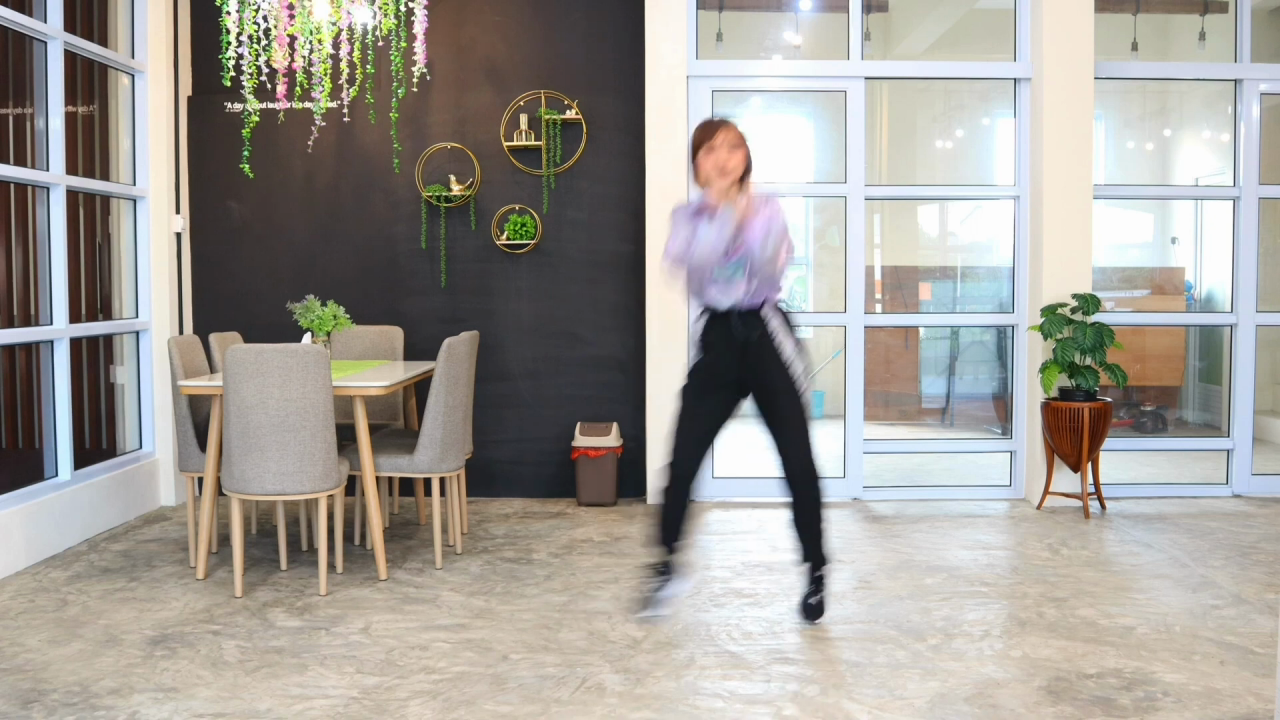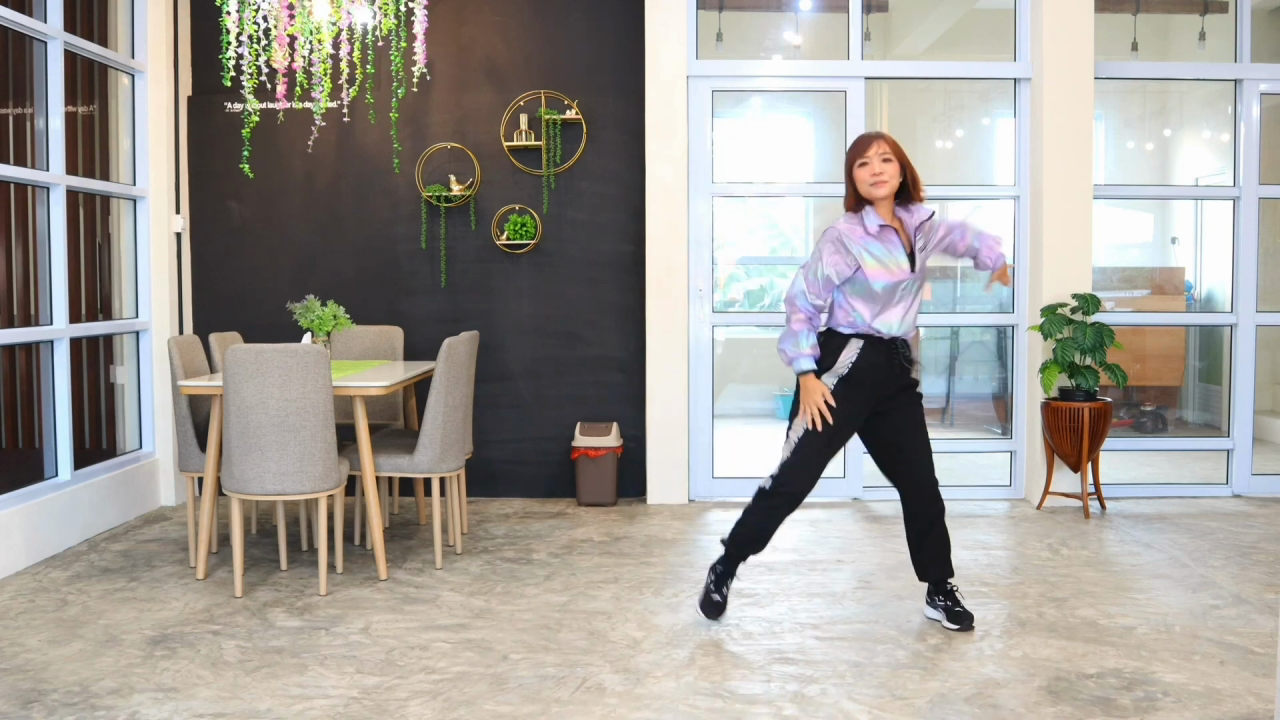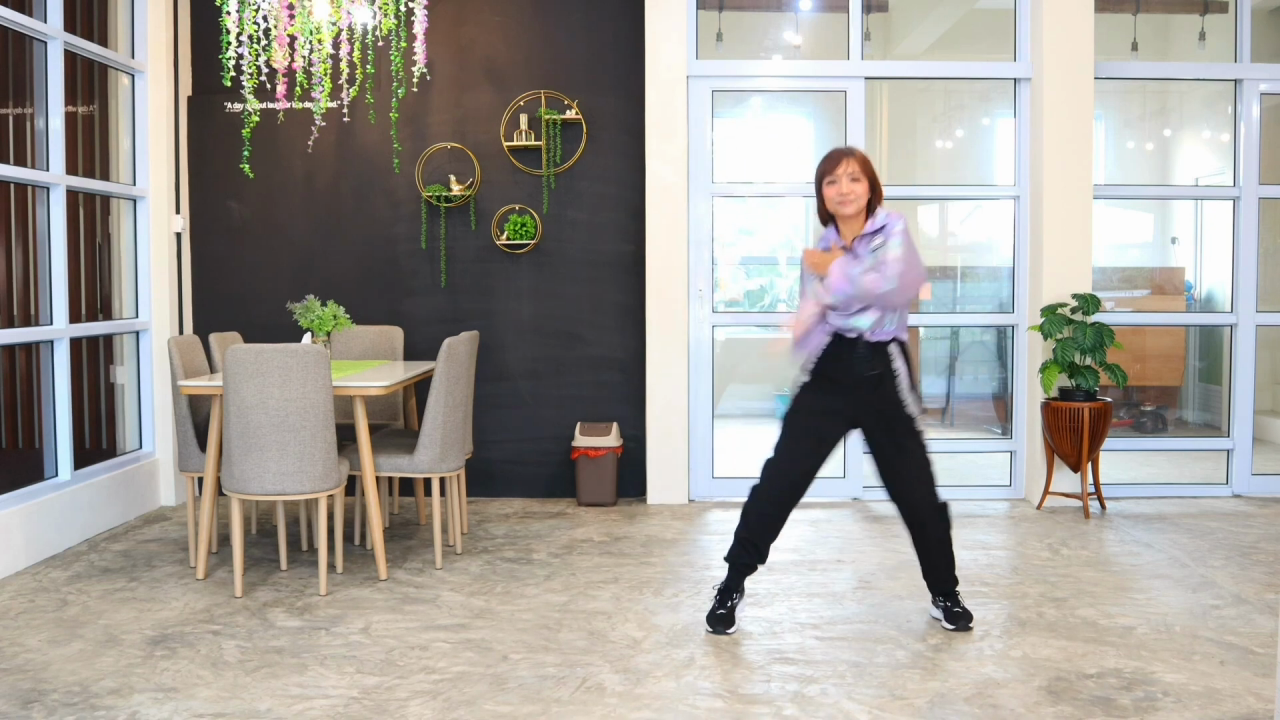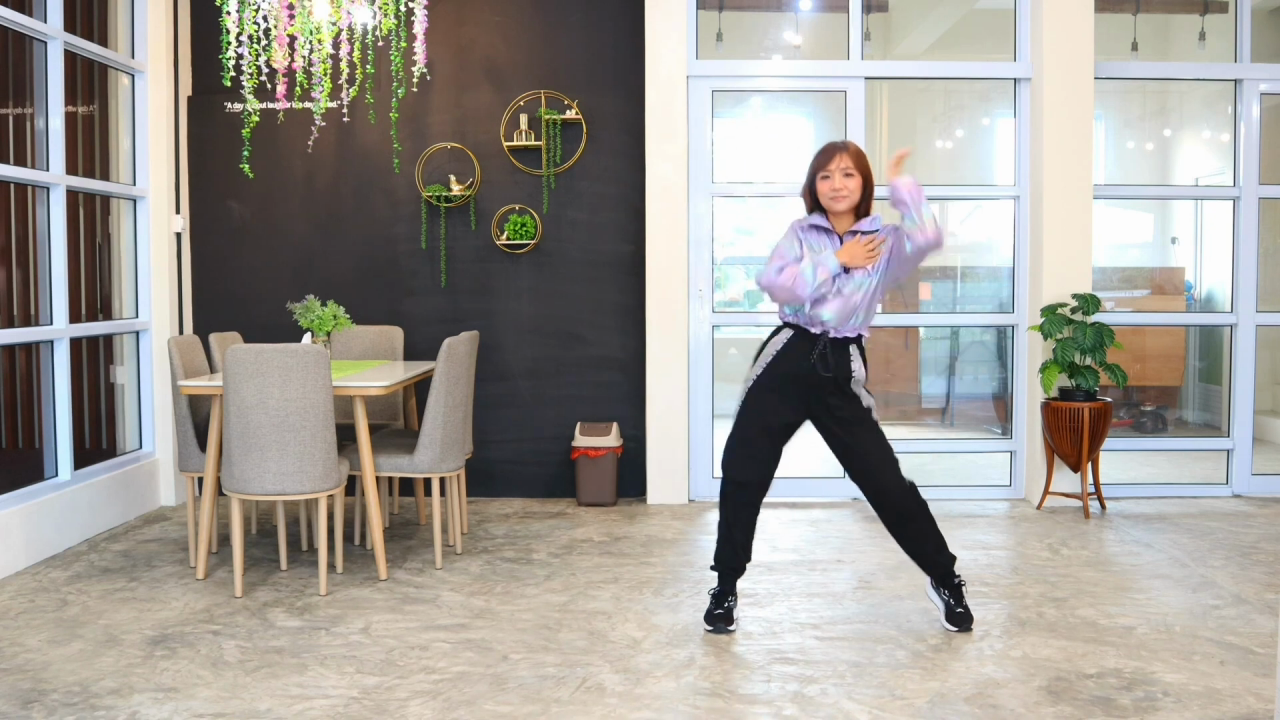
dt=0.7s
person 1, frame 1
left shoulder: (765, 209)
right shoulder: (687, 217)
left elbow: (772, 257)
right elbow: (686, 254)
left wrist: (743, 210)
right wrist: (725, 218)
left hip: (768, 340)
right hip: (718, 342)
left knee: (799, 463)
right knee: (684, 461)
left ankle: (815, 573)
right ankle: (668, 565)
person 1, frame 2
left shoulder: (916, 220)
right shoulder: (844, 234)
left elbow: (950, 235)
right elbow: (803, 304)
left wrist: (992, 255)
right wrist: (808, 374)
left hip: (894, 370)
right hip: (846, 366)
left knee: (921, 484)
right knee: (794, 479)
left ankle: (939, 591)
right ankle: (724, 570)
person 1, frame 3
left shoulder: (893, 229)
right shoulder: (821, 251)
left elbow: (899, 288)
right elbow: (808, 320)
left wrist: (834, 273)
right wrist: (809, 319)
left hip: (884, 372)
right hip: (830, 370)
left knee: (917, 492)
right knee: (778, 481)
left ankle: (944, 593)
right ankle: (732, 585)
person 1, frame 4
left shoulder: (886, 242)
right shoulder: (800, 234)
left elbow: (927, 237)
right elbow: (776, 283)
left wrist: (900, 183)
right wrist: (842, 263)
left hip: (841, 370)
right hip: (784, 365)
left knee: (885, 482)
right knee: (742, 474)
left ankle: (946, 582)
right ankle: (726, 587)
